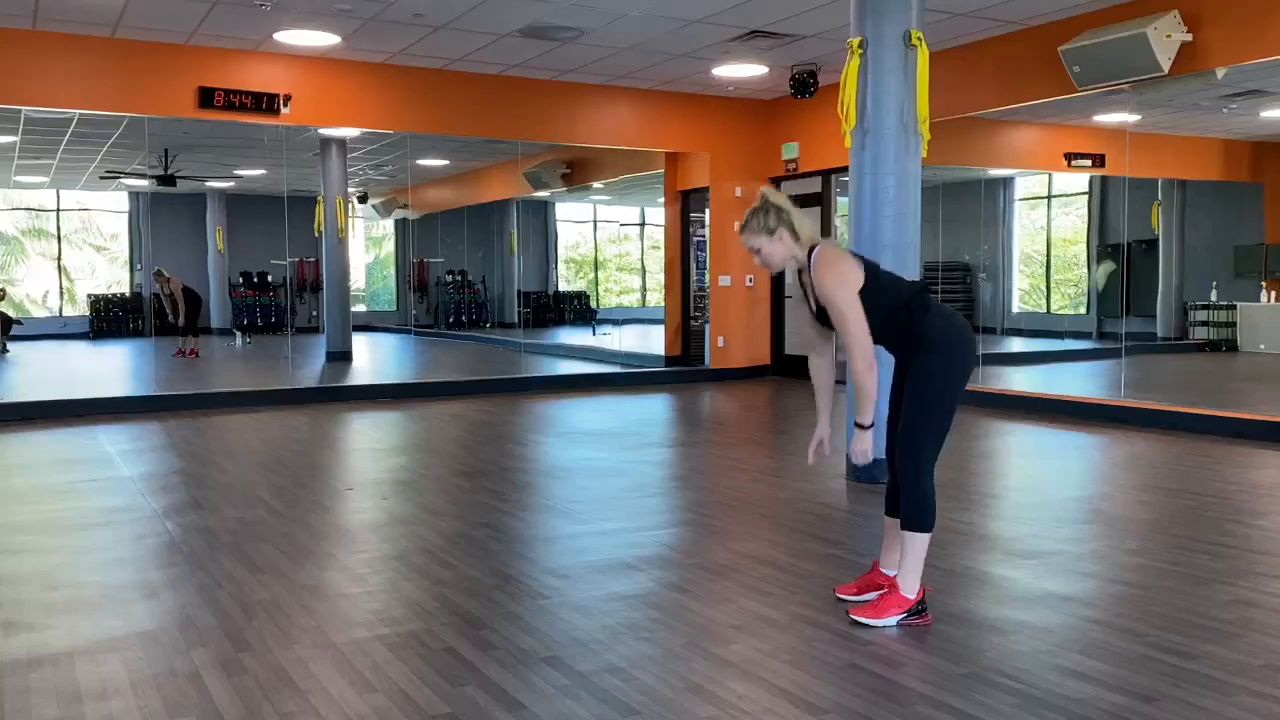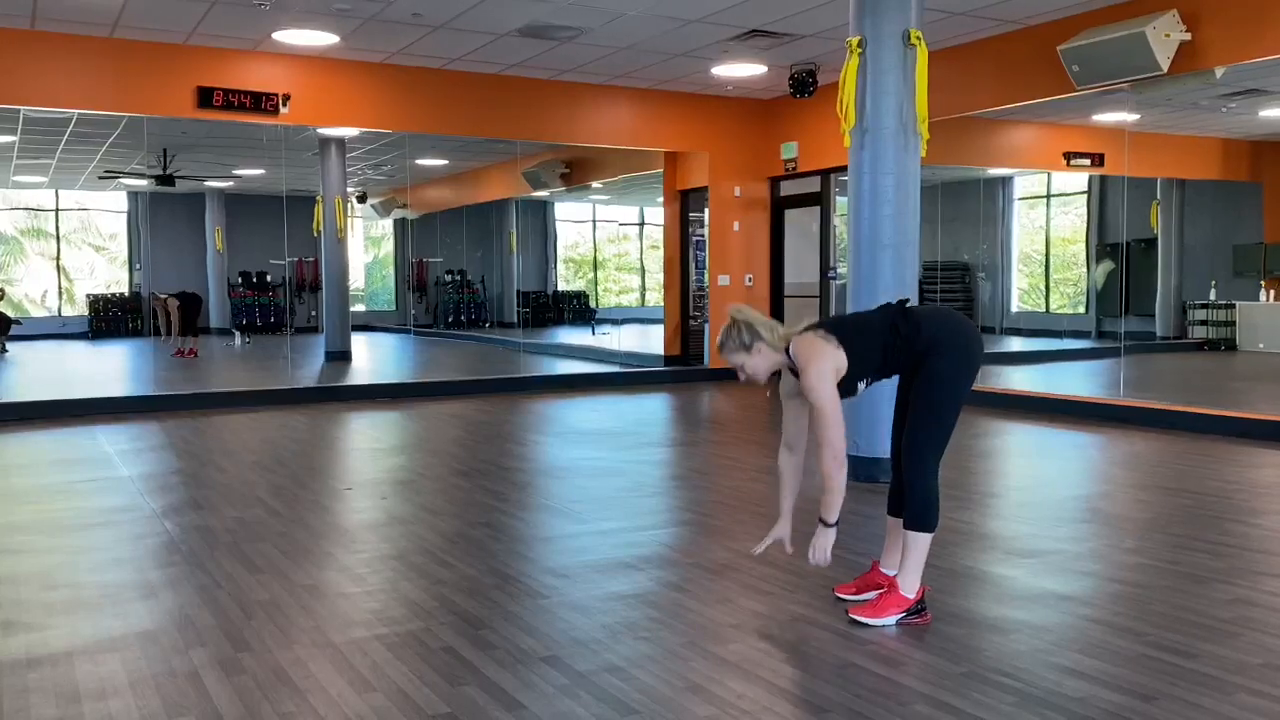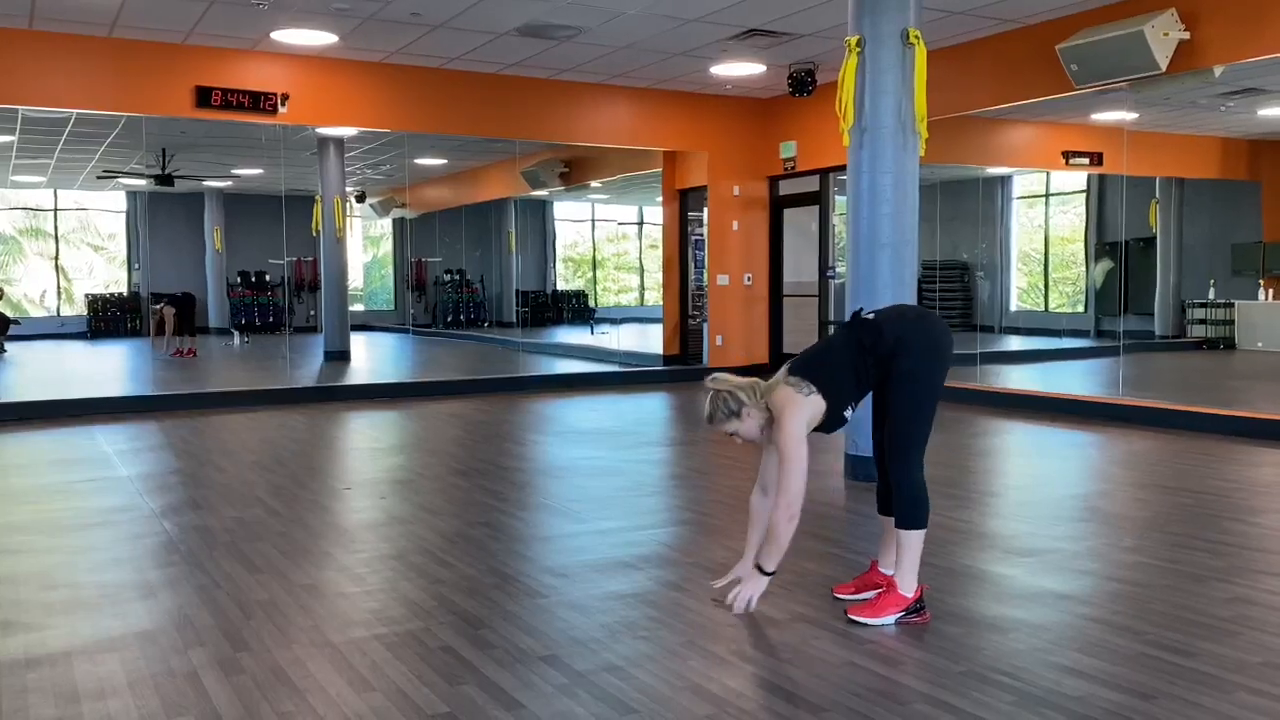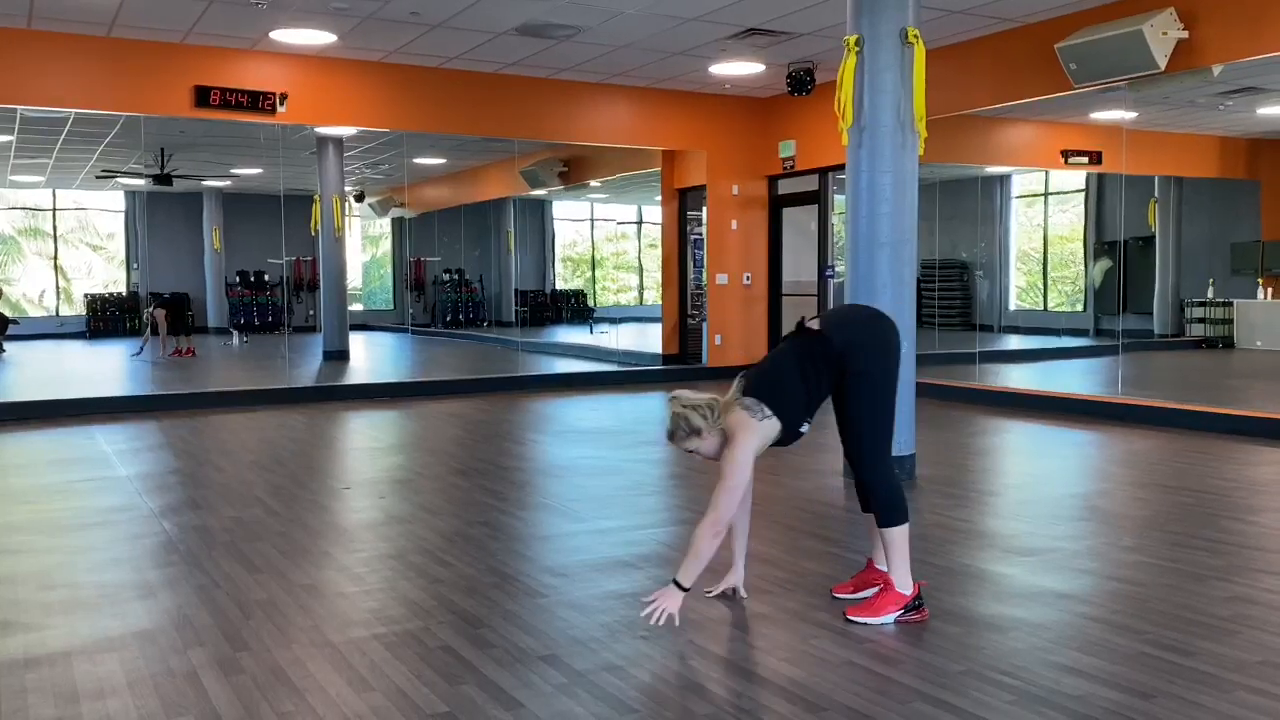
dt=0.3s
person 1, frame 1
left shoulder: (829, 272)
right shoulder: (805, 276)
left elbow: (862, 358)
right elbow: (820, 353)
left wrist: (862, 427)
right wrist: (823, 421)
left hip: (943, 347)
right hip: (913, 350)
left knee: (914, 464)
right knee: (898, 462)
left ankle: (908, 596)
right ankle: (887, 572)
person 1, frame 2
left shoulder: (811, 364)
right shoulder: (790, 367)
left elbow: (835, 457)
right elbow: (791, 447)
left wrist: (826, 525)
right wrist: (784, 520)
left hip: (950, 344)
right hip: (924, 351)
left knee: (917, 466)
right knee: (903, 462)
left ankle: (907, 594)
right ankle: (887, 571)
person 1, frame 3
left shoulder: (790, 415)
right shoulder: (773, 410)
left elbow: (788, 510)
right elbow: (765, 492)
left wrist: (763, 574)
right wrist: (748, 561)
left hip: (919, 343)
right hip: (895, 347)
left knee: (902, 465)
right knee: (886, 463)
left ankle: (906, 593)
right ankle: (885, 571)
person 1, frame 4
left shoulder: (743, 433)
right shoulder: (728, 416)
left elbow: (714, 523)
right elbow: (738, 498)
left wrist: (677, 588)
right wrist: (737, 569)
left hip: (864, 339)
right hip: (839, 340)
left knee: (873, 463)
right knee: (861, 463)
left ankle: (904, 592)
right ankle: (880, 568)
